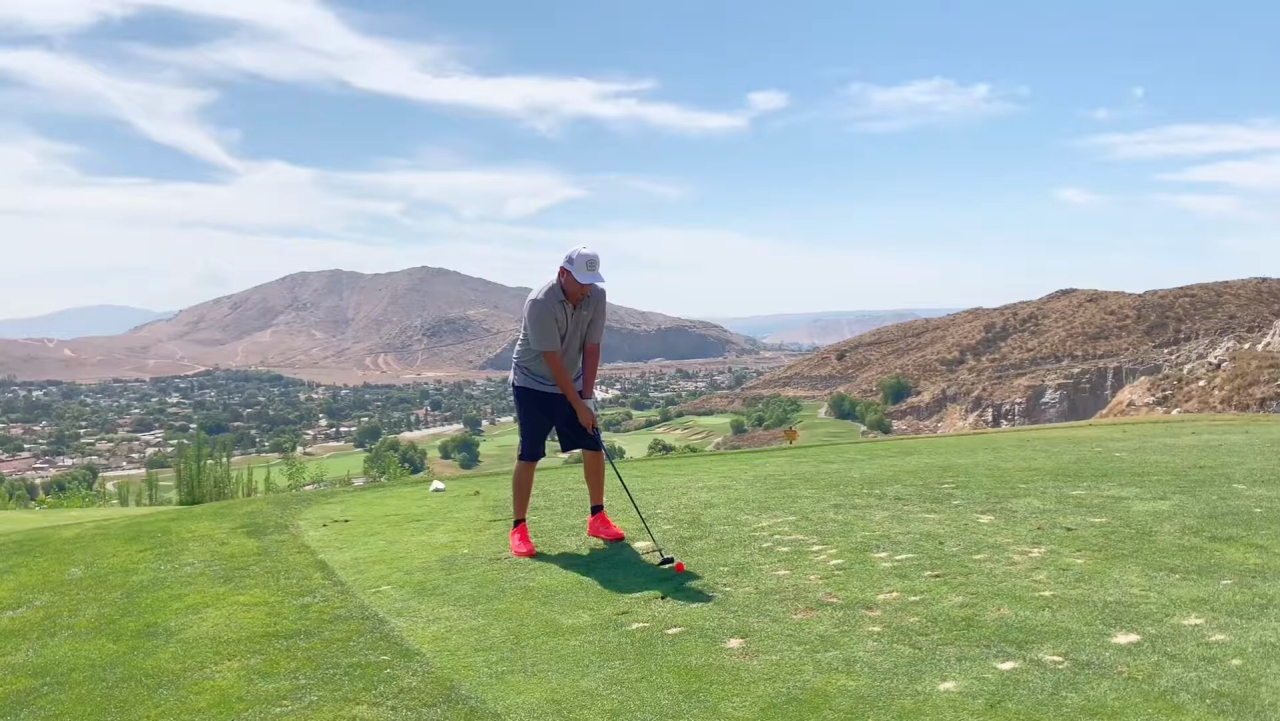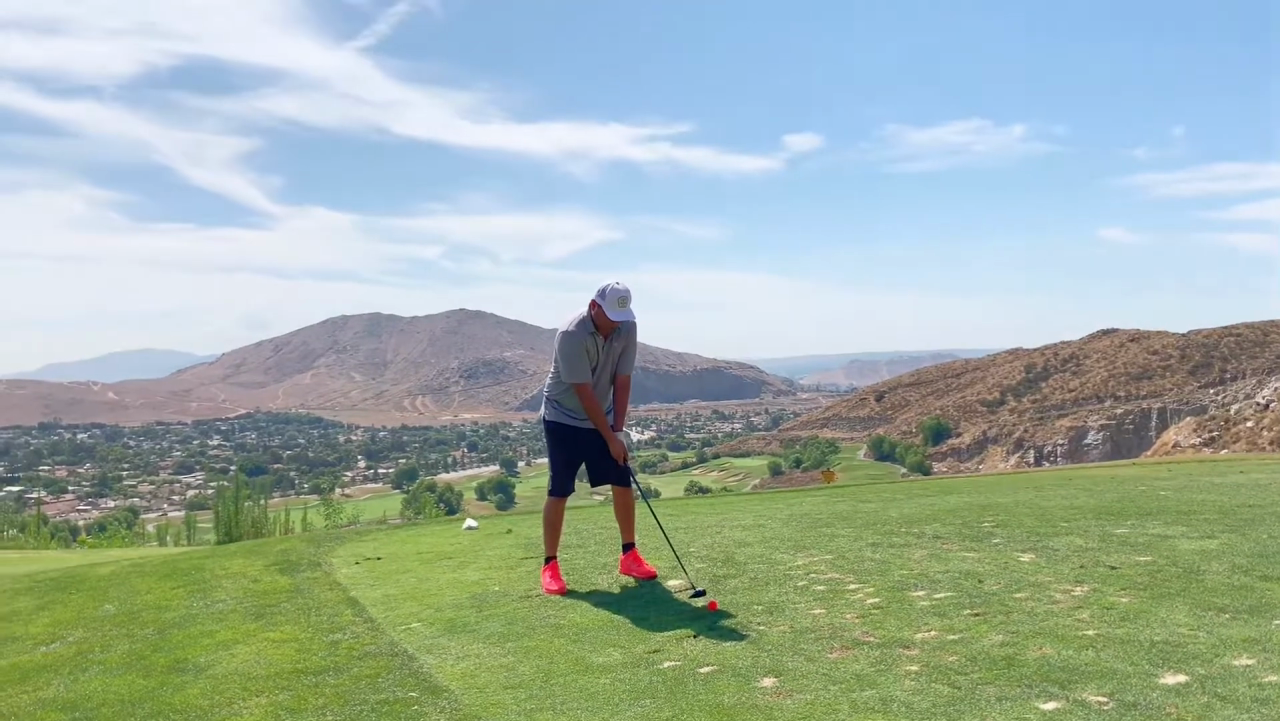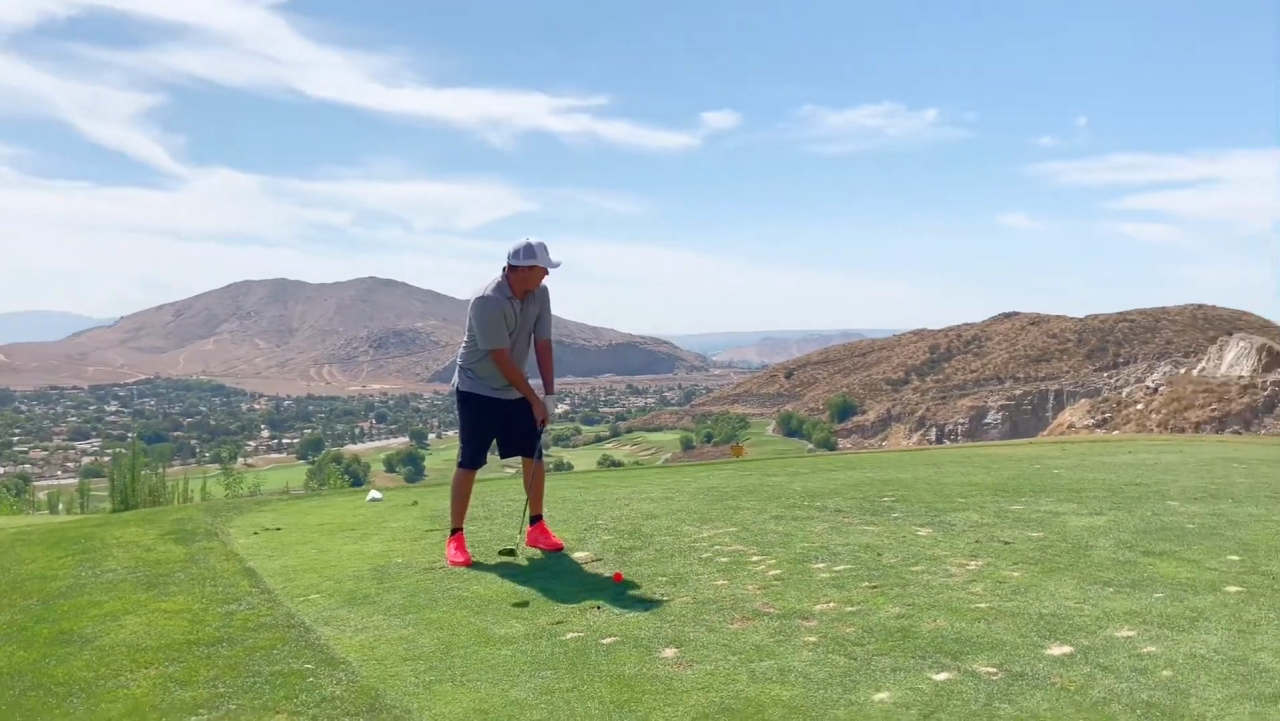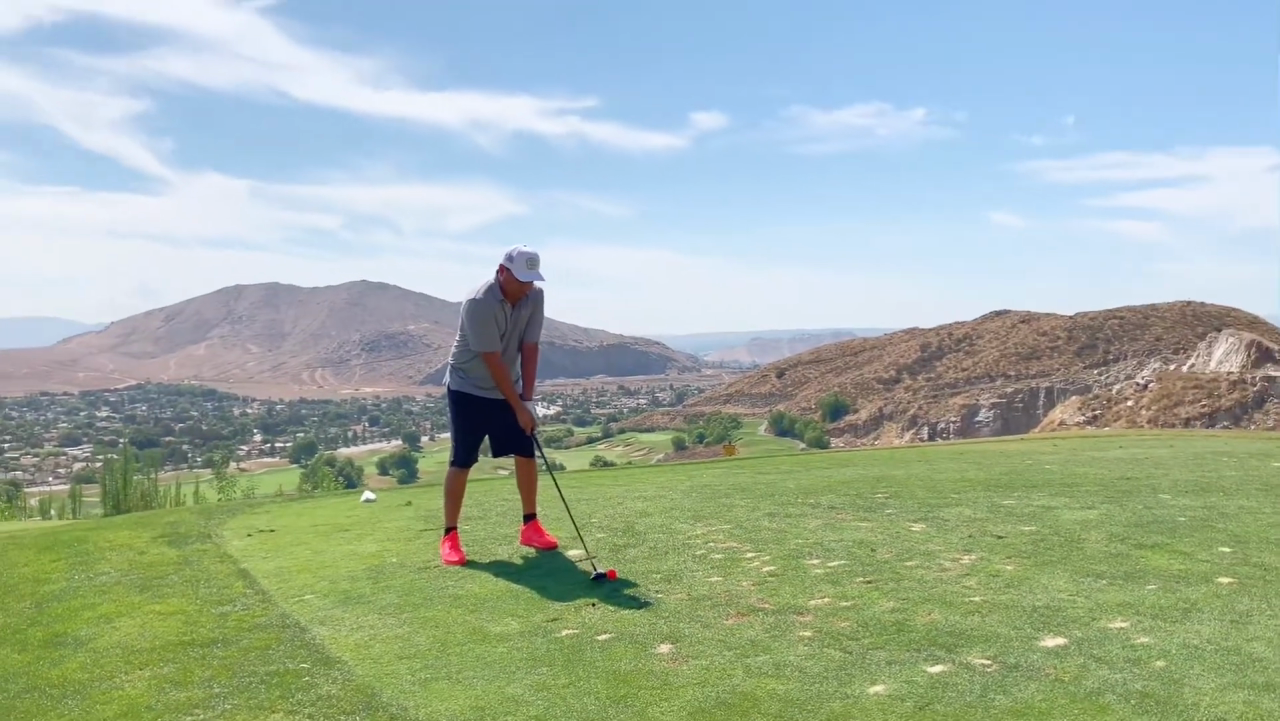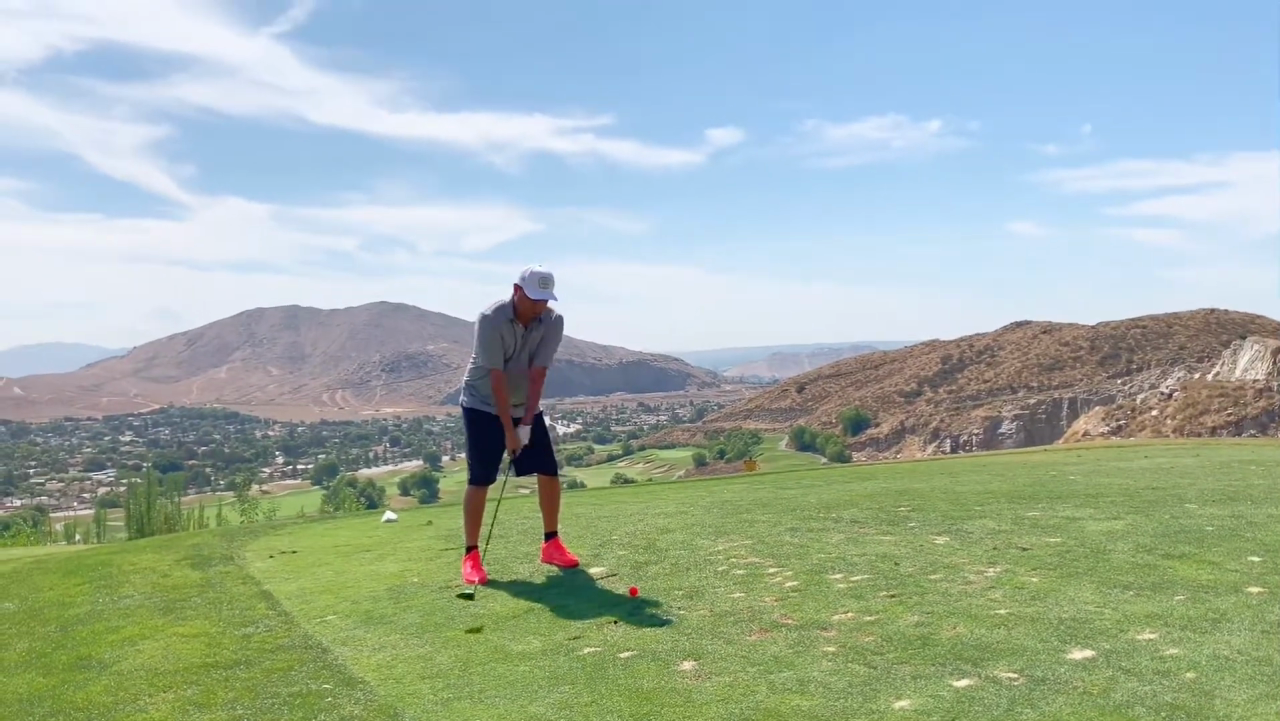
dt=1s
person 1, frame 1
left shoulder: (597, 296)
right shoulder: (540, 303)
left elbow: (591, 348)
right elbow: (553, 361)
left wrist: (587, 397)
right wrist: (578, 406)
left hip: (572, 383)
right hip: (533, 384)
left knee: (594, 447)
right knee: (529, 455)
left ankle: (597, 517)
right ankle: (519, 528)
person 1, frame 2
left shoulder: (627, 328)
right shoulder: (571, 335)
left elbow: (622, 382)
right elbow: (585, 393)
left wrist: (618, 430)
right wrist: (609, 437)
left hip: (603, 417)
right hip: (564, 419)
left knee: (623, 483)
right knee: (559, 491)
left ankle: (629, 555)
right ankle: (550, 565)
person 1, frame 3
left shoulder: (540, 294)
right shoulder: (487, 302)
left elbow: (543, 344)
right elbow: (502, 359)
left wrist: (548, 394)
right wrist: (533, 400)
left hip: (516, 390)
right hip: (477, 390)
left knee: (534, 455)
right knee: (469, 463)
left ankle: (536, 526)
right ankle: (456, 537)
person 1, frame 4
left shoulder: (535, 297)
right shoulder: (479, 304)
left elbow: (530, 349)
right elbow: (494, 362)
left wrist: (528, 399)
right wrist: (519, 408)
left hip: (508, 388)
right hip: (469, 389)
left knee: (526, 453)
right knee: (462, 461)
left ankle: (530, 525)
right ankle: (450, 536)
person 1, frame 5
left shoulder: (553, 322)
right shoulder: (491, 319)
left elbow: (538, 375)
right elbow: (494, 378)
left wrist: (527, 423)
right wrist: (507, 427)
left hip: (524, 408)
right hip: (482, 409)
left knee: (549, 472)
right knee: (480, 480)
left ankle: (551, 543)
right ankle: (471, 555)
